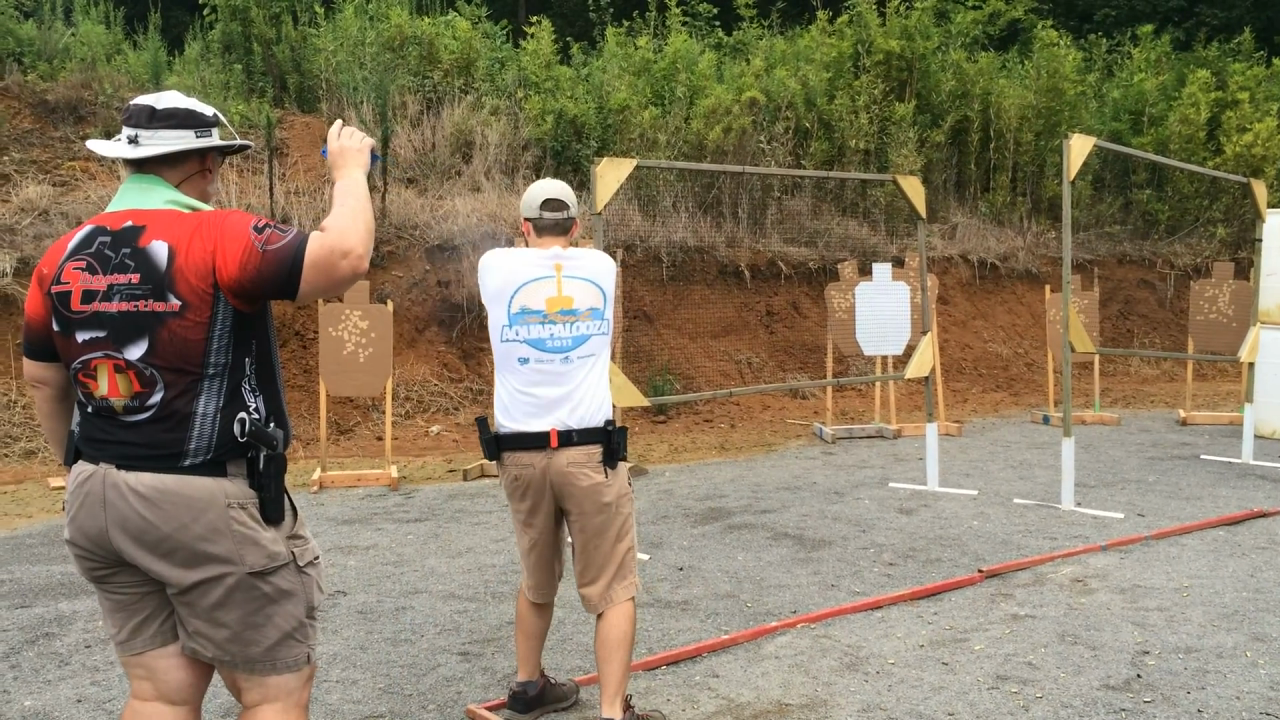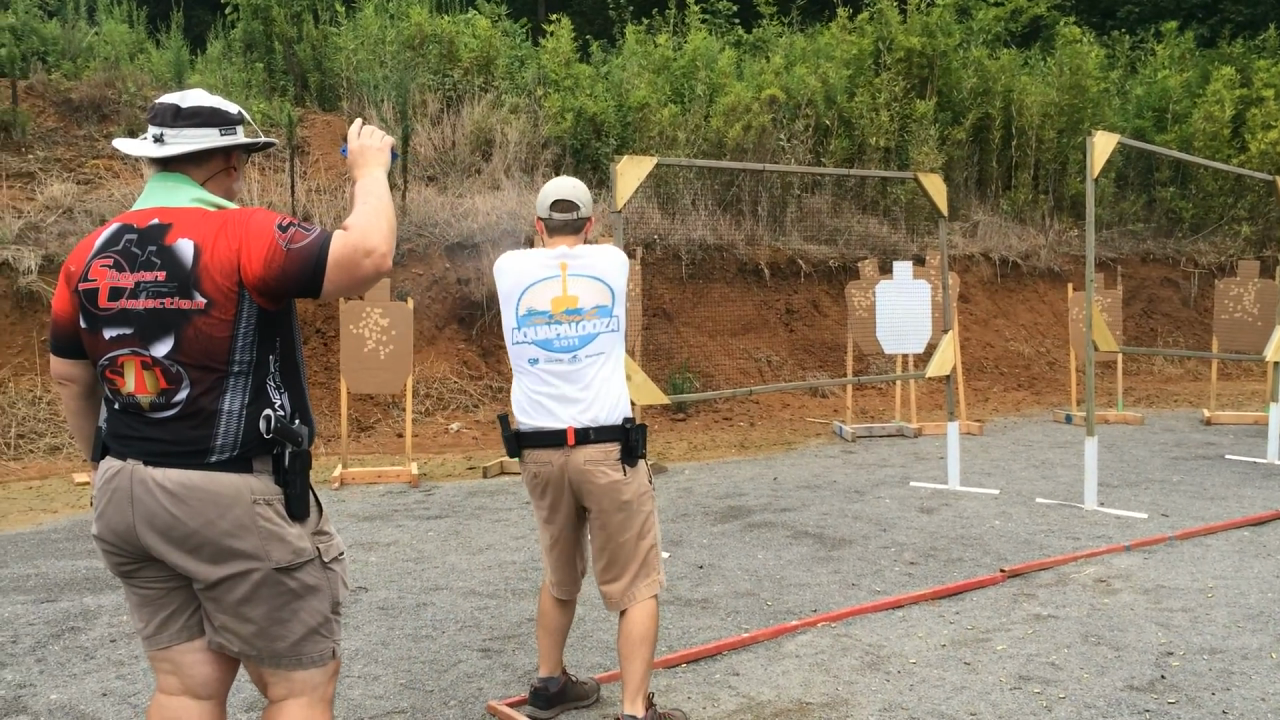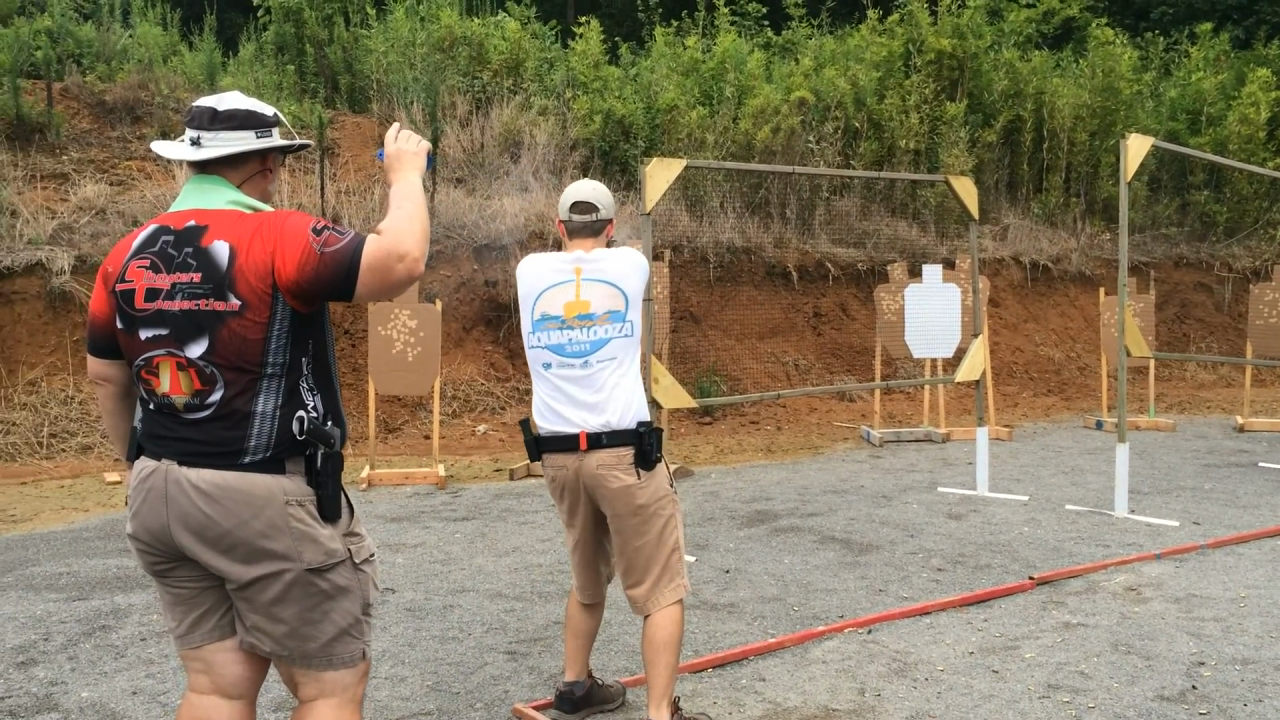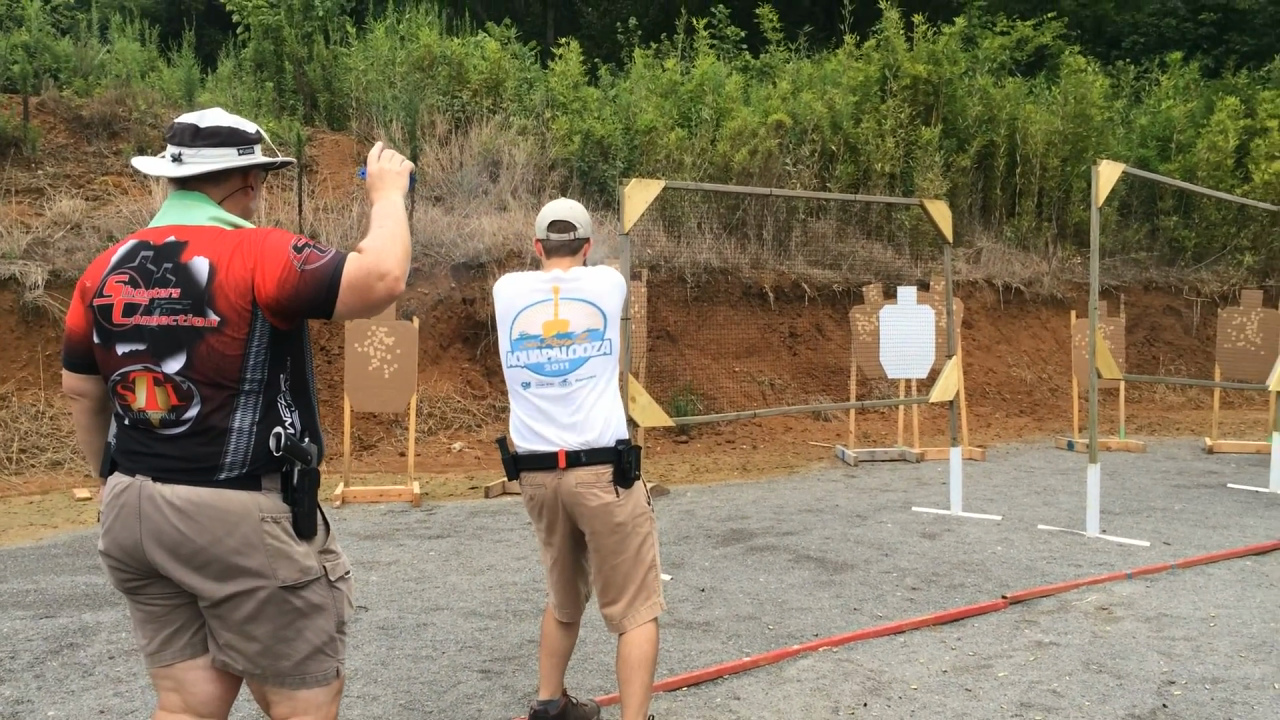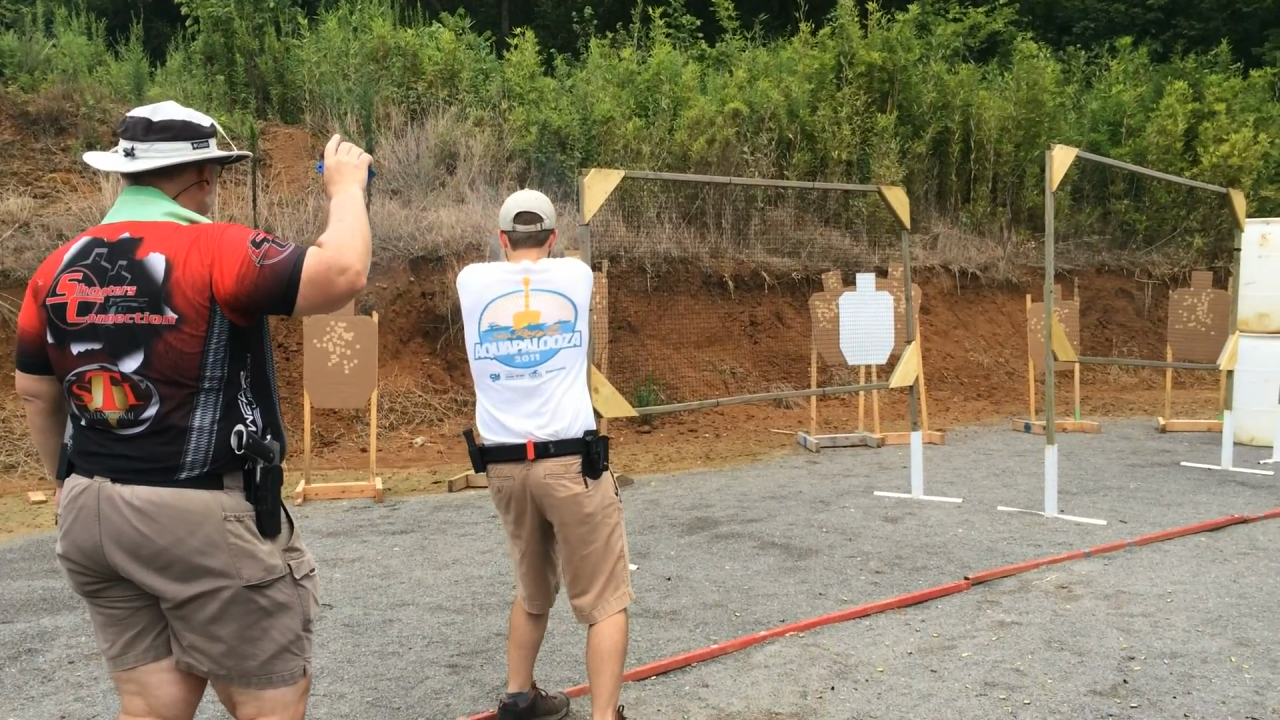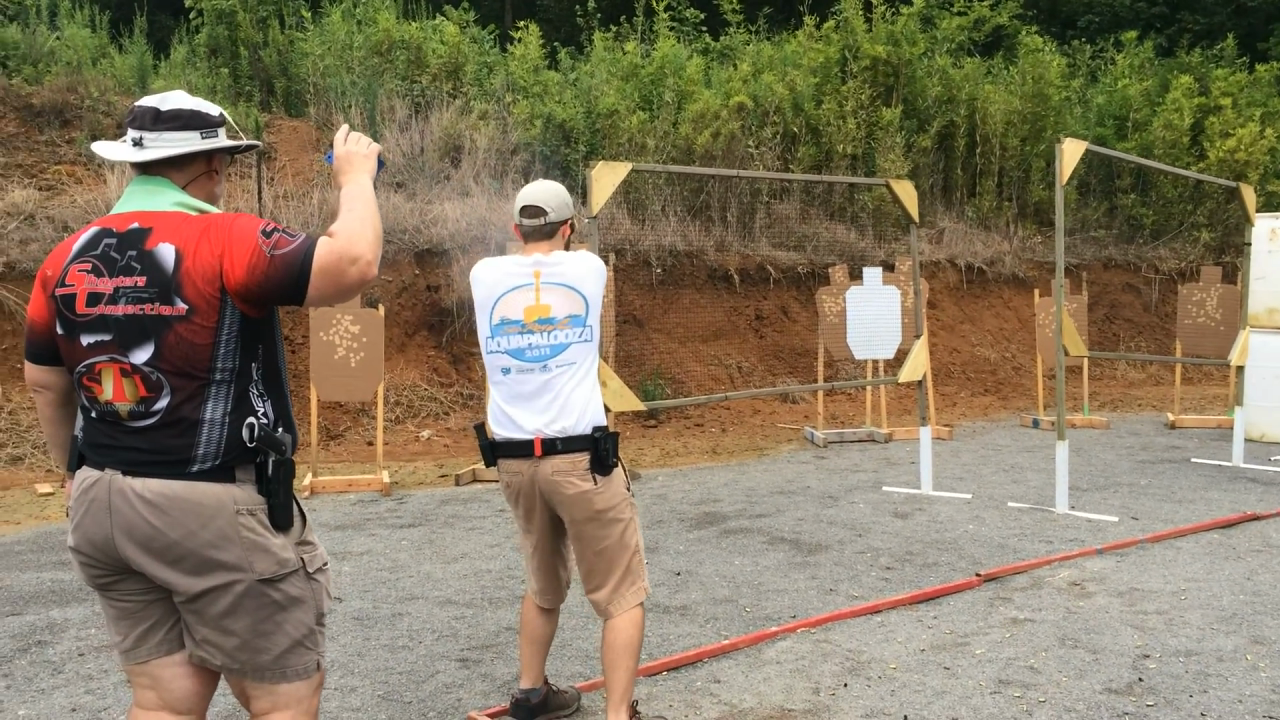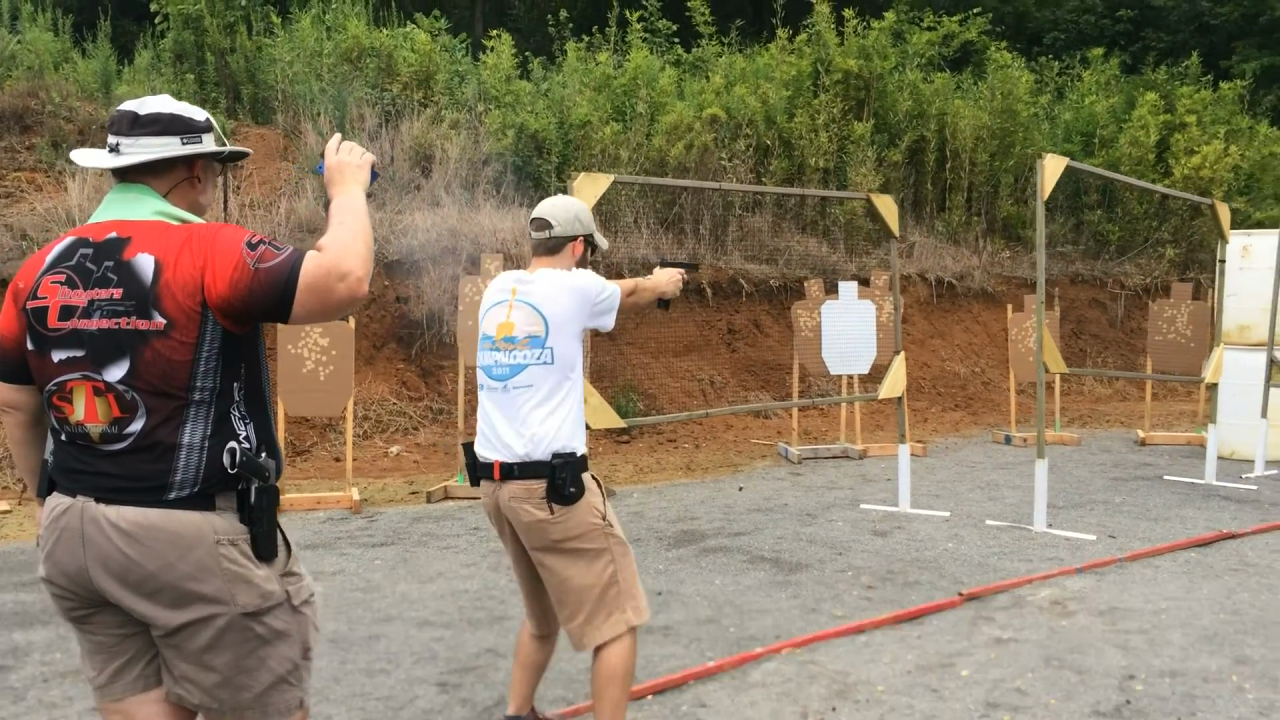
dt=0.4s
person 1, frame 1
left shoulder: (62, 256)
right shoulder: (220, 239)
left elbow: (42, 381)
right elbow: (346, 256)
right wrist: (350, 171)
left hip: (98, 501)
right hip: (208, 501)
person 1, frame 2
left shoulder: (90, 253)
right shoulder: (245, 235)
left elbow: (70, 379)
right elbow: (369, 255)
right wrist: (370, 170)
left hip: (126, 496)
right hip: (234, 498)
person 1, frame 3
left shoulder: (127, 254)
right shoulder: (279, 238)
left elbow: (106, 377)
right elbow: (401, 260)
right wrist: (406, 174)
left hip: (160, 496)
right hip: (266, 498)
person 1, frame 4
left shoulder: (107, 268)
right shoulder: (259, 255)
left elbow: (80, 392)
right elbow: (381, 278)
left wrist: (117, 484)
right wrist: (388, 193)
left hip: (133, 513)
right hip: (241, 514)
person 1, frame 5
left shoulder: (58, 267)
right shoulder: (217, 251)
left elbow: (35, 393)
right elbow: (343, 274)
left wrist: (71, 486)
right wrist: (346, 186)
left hip: (93, 516)
right hip: (204, 516)
person 1, frame 6
left shoulder: (67, 257)
right shoulder: (228, 240)
left elbow: (45, 384)
right elbow: (354, 264)
left wrist: (83, 477)
right wrist: (355, 176)
left hip: (103, 507)
right hip: (216, 508)
person 1, frame 7
right shoulder: (211, 253)
right elbow: (344, 279)
left wrist: (58, 501)
right wrist: (347, 187)
left hip: (74, 535)
right hip: (194, 536)
person 2, frame 1
left shoulder: (496, 266)
right shoulder: (602, 266)
left hip: (521, 454)
right hip: (589, 452)
left knee: (537, 578)
right knee: (613, 588)
person 2, frame 2
left shoulder: (509, 268)
right shoulder: (613, 260)
left hip: (541, 451)
right hip: (607, 449)
left knee: (561, 573)
right knee: (636, 585)
person 2, frame 3
left shoulder: (530, 270)
right shoulder: (630, 264)
left hip: (559, 455)
right hip: (624, 451)
left knee: (588, 578)
right knee: (661, 589)
person 2, frame 4
left shoulder: (507, 290)
right shoulder: (608, 283)
left hip: (537, 474)
right hip: (601, 470)
left knee: (564, 597)
right knee: (636, 608)
person 2, frame 5
left shoulder: (472, 281)
right shoulder: (575, 274)
left hip: (505, 466)
right hip: (570, 460)
left knee: (533, 589)
right knee: (606, 598)
person 2, frame 6
left shoulder: (486, 275)
right shoulder: (588, 268)
left hip: (515, 461)
right hip: (580, 457)
left knee: (544, 583)
right knee: (622, 592)
person 2, frame 7
left shoulder: (498, 290)
right shoulder: (574, 287)
right elbow: (631, 295)
left wrist: (641, 283)
right wrist: (661, 283)
left hip: (497, 483)
right hip: (551, 484)
left knee: (544, 614)
right knee: (616, 618)
